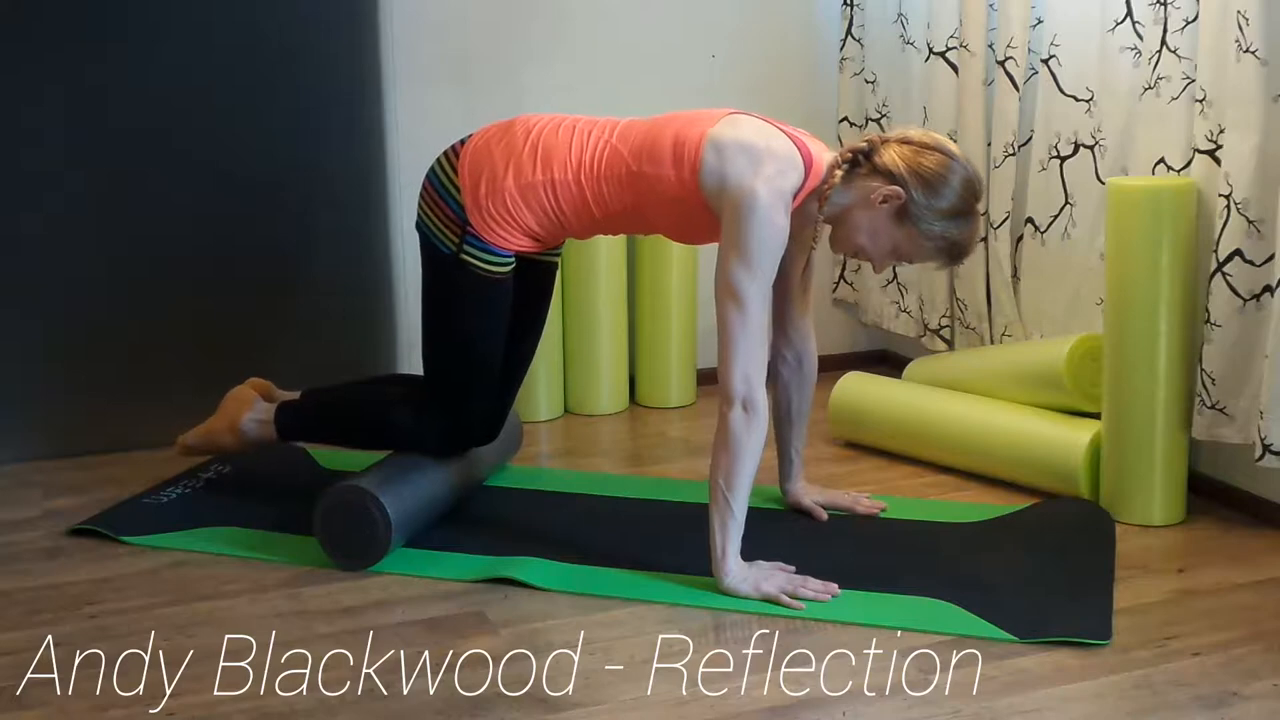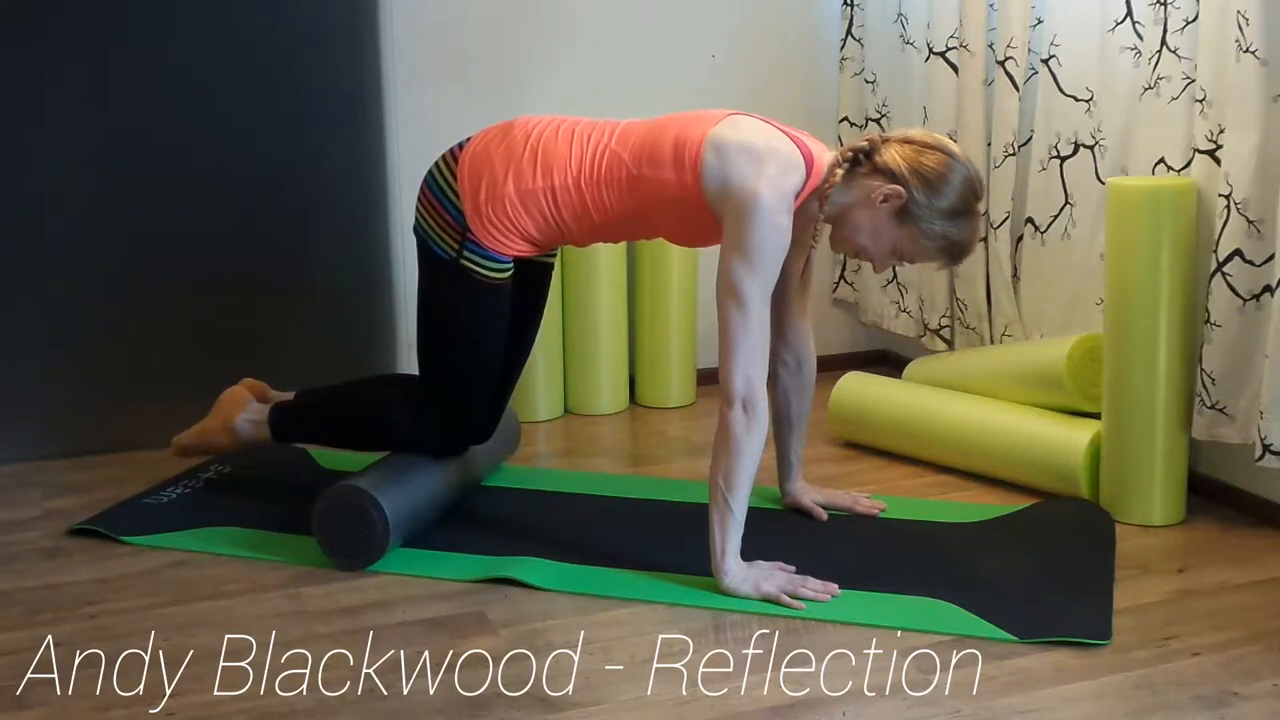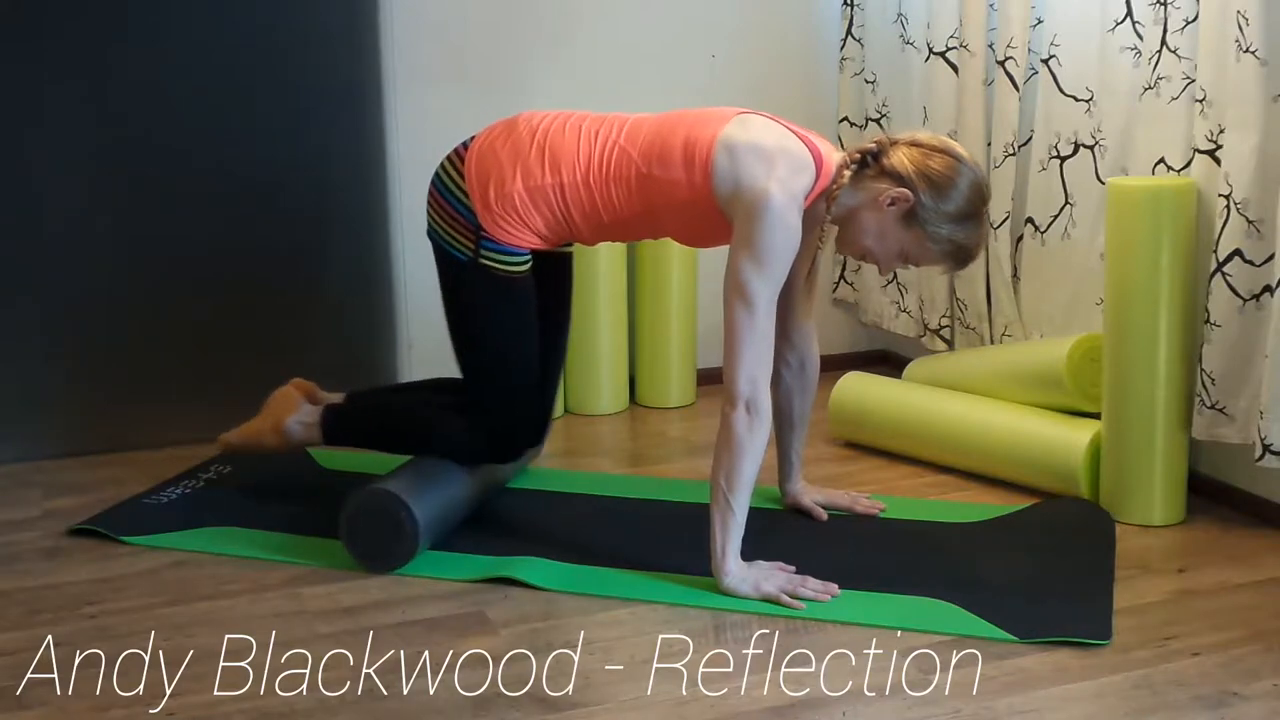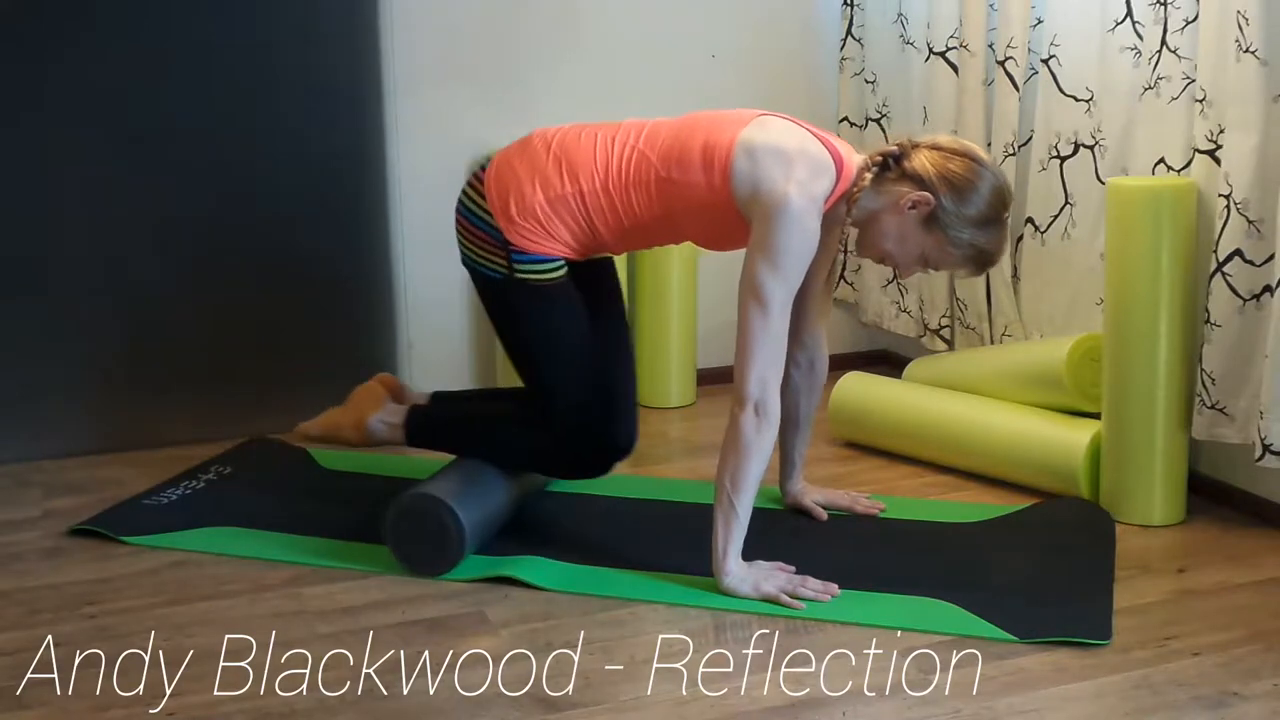
dt=0.4s
person 1, frame 1
left shoulder: (810, 184)
right shoulder: (768, 191)
left elbow: (792, 344)
right elbow: (743, 391)
left wrist: (793, 479)
right wrist: (727, 563)
left hip: (522, 206)
right hip: (479, 198)
left knee: (477, 419)
right knee: (454, 420)
left ankle: (279, 401)
right ankle: (262, 417)
person 1, frame 2
left shoulder: (810, 184)
right shoulder: (770, 192)
left elbow: (791, 347)
right elbow: (744, 393)
left wrist: (793, 479)
right wrist: (729, 564)
left hip: (518, 194)
right hip: (481, 202)
left knee: (471, 416)
right knee: (448, 421)
left ankle: (273, 400)
right ankle: (253, 418)
person 1, frame 3
left shoulder: (819, 187)
right shoulder: (779, 195)
left elbow: (796, 348)
right elbow: (747, 395)
left wrist: (794, 479)
right wrist: (729, 563)
left hip: (529, 195)
right hip: (487, 200)
left knee: (519, 418)
right knee: (500, 431)
left ankle: (321, 404)
right ankle: (305, 421)
person 1, frame 4
left shoulder: (838, 187)
right shoulder: (798, 197)
left elbow: (807, 350)
right elbow: (757, 396)
left wrist: (793, 480)
right wrist: (729, 563)
left hip: (564, 211)
right hip: (515, 215)
left knee: (607, 434)
right knee: (583, 444)
left ankle: (408, 404)
right ankle: (388, 420)
